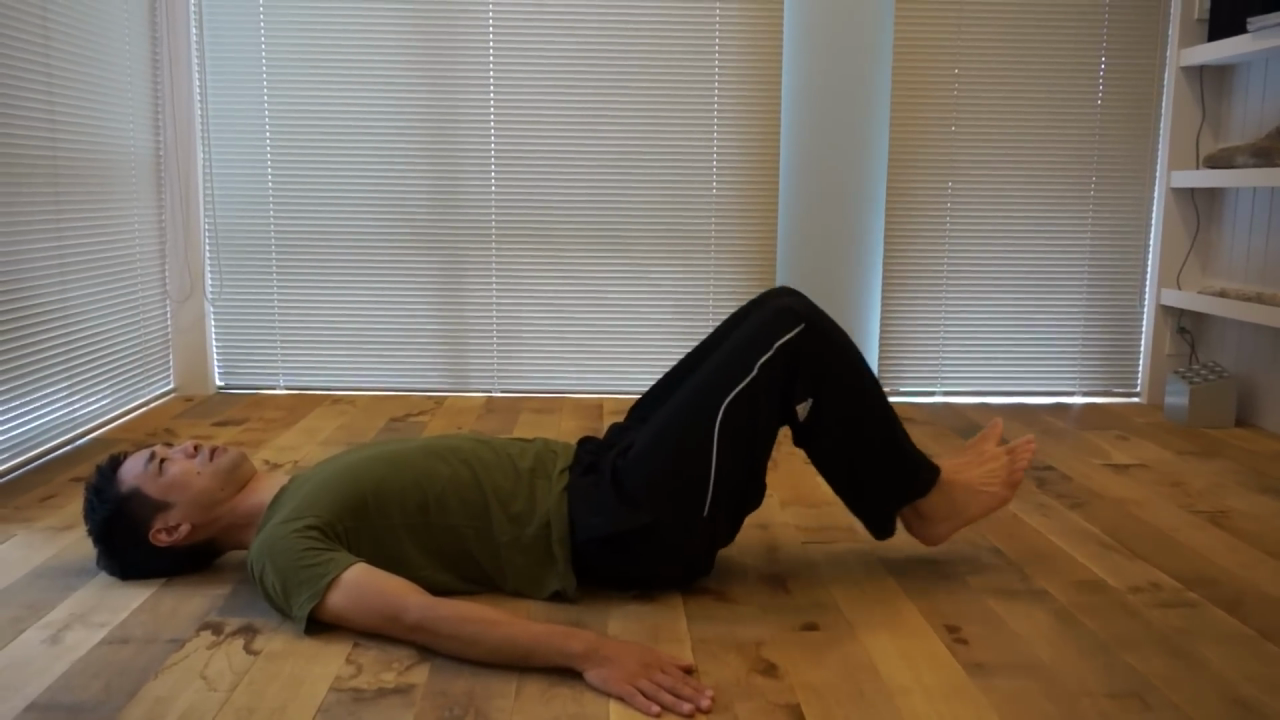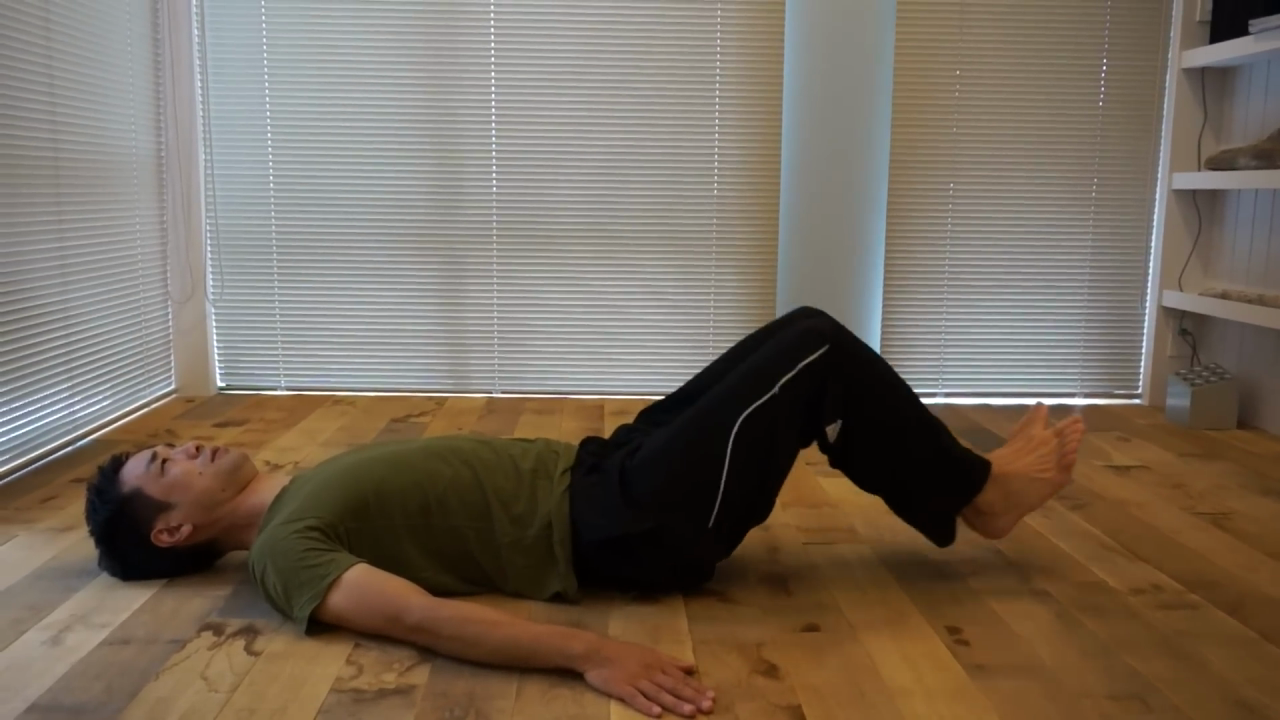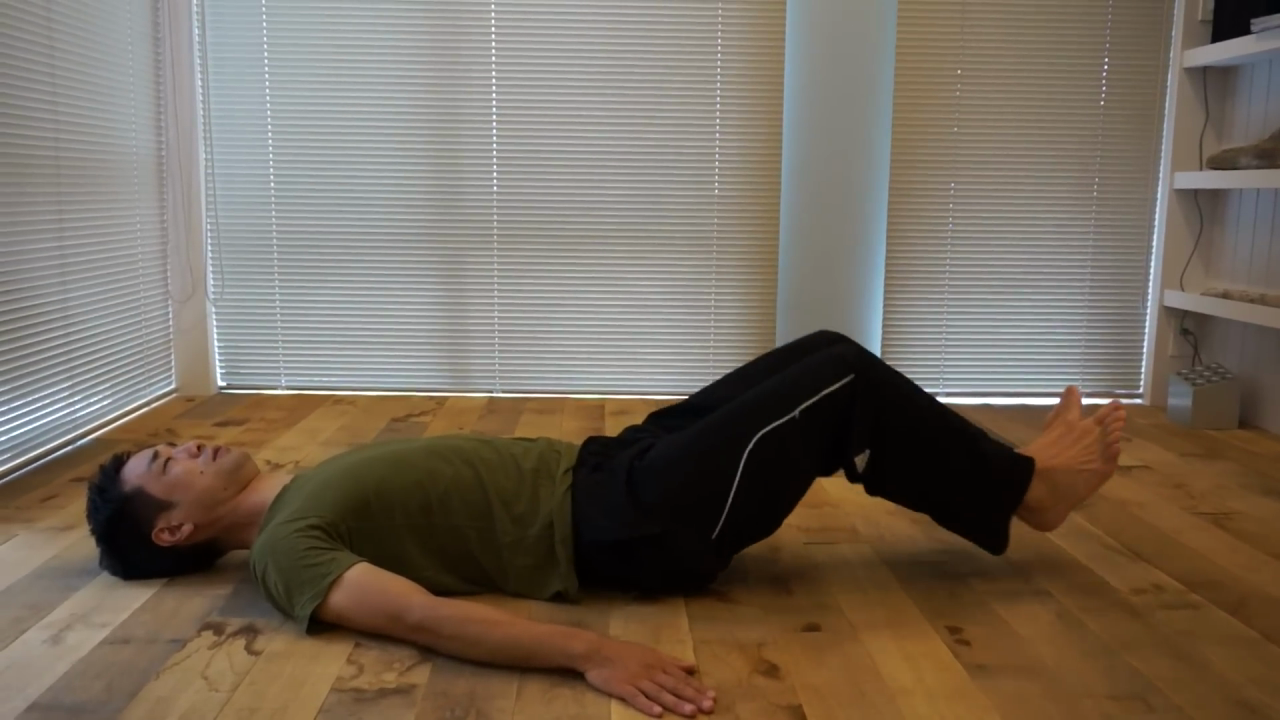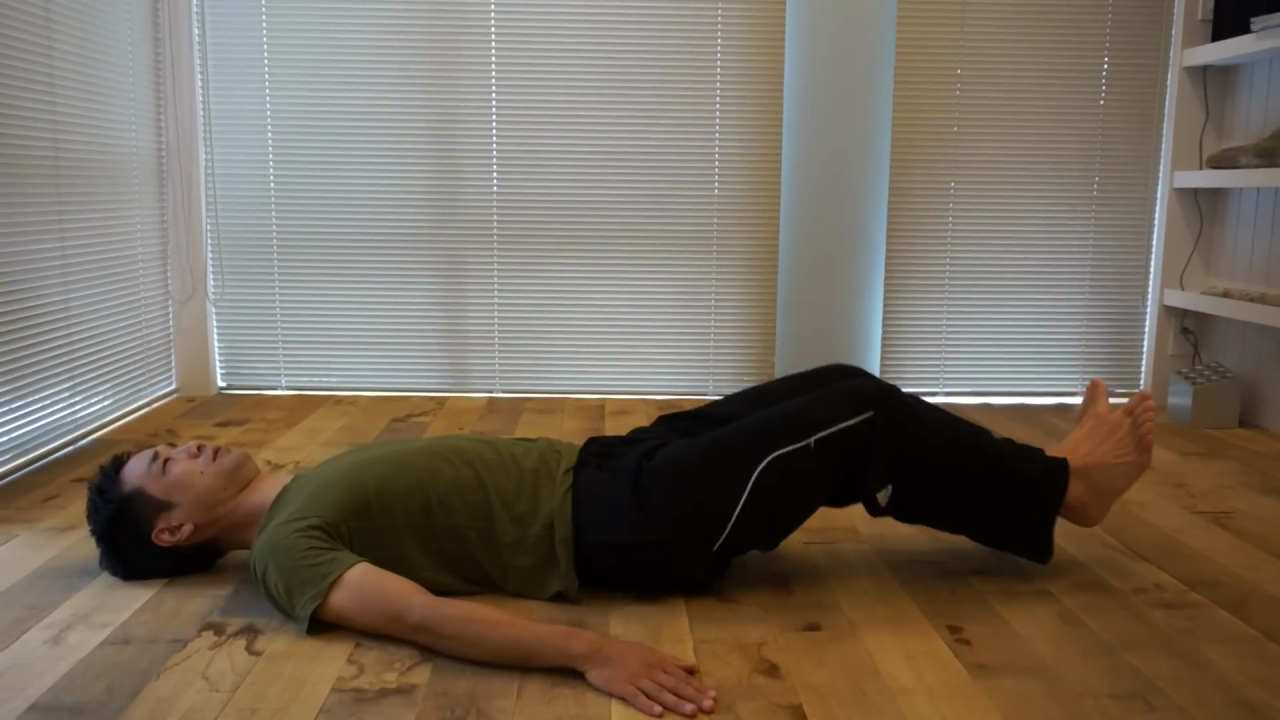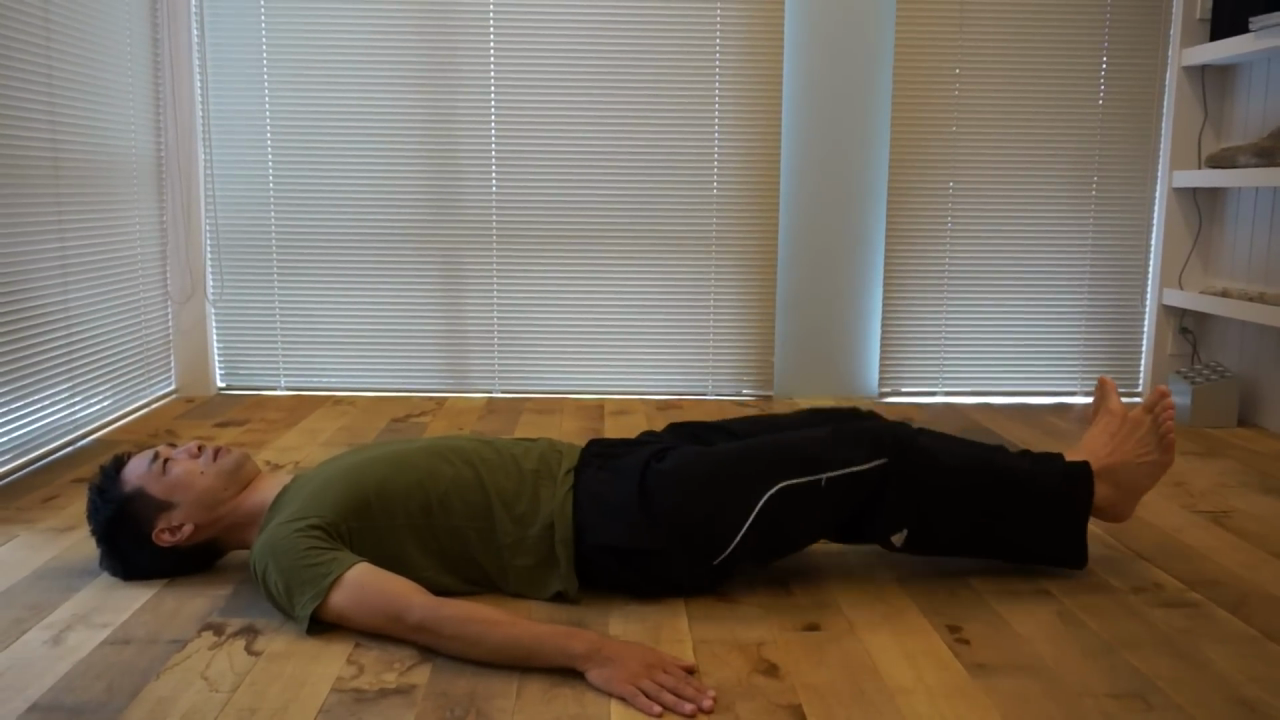
dt=0.2s
person 1, frame 1
left shoulder: (307, 497)
right shoulder: (283, 552)
right elbow: (419, 616)
left hip: (587, 469)
right hip: (618, 528)
left knee: (777, 321)
right knee: (787, 329)
left ankle: (919, 484)
right ankle: (925, 500)
person 1, frame 2
left shoulder: (309, 498)
right shoulder: (284, 553)
right elbow: (417, 615)
left hip: (593, 469)
right hip: (616, 528)
left knee: (801, 343)
right knee: (812, 352)
left ankle: (971, 482)
right ankle: (982, 494)
person 1, frame 3
left shoulder: (313, 497)
right shoulder: (287, 553)
right elbow: (418, 616)
left hip: (597, 467)
right hip: (616, 530)
left knee: (821, 366)
right knee: (837, 382)
left ankle: (1012, 478)
right ankle: (1027, 488)
person 1, frame 4
left shoulder: (310, 495)
right shoulder: (285, 553)
right elbow: (423, 616)
left hip: (599, 467)
right hip: (615, 528)
left knee: (837, 394)
right knee: (853, 422)
left ankle: (1047, 475)
right ankle: (1063, 485)
person 1, frame 5
left shoulder: (311, 495)
right shoulder: (286, 552)
right elbow: (420, 615)
left hip: (600, 469)
right hip: (614, 529)
left knee: (843, 432)
right knee: (861, 470)
left ankle: (1066, 477)
right ankle: (1084, 490)
